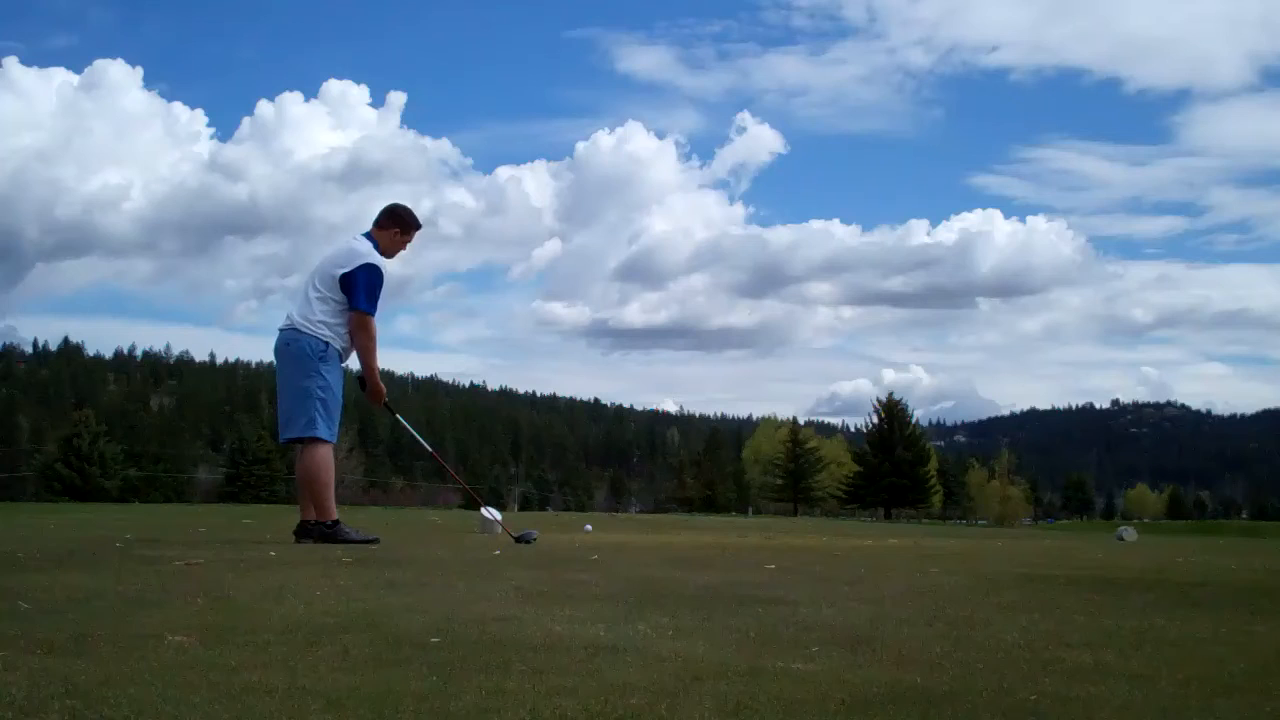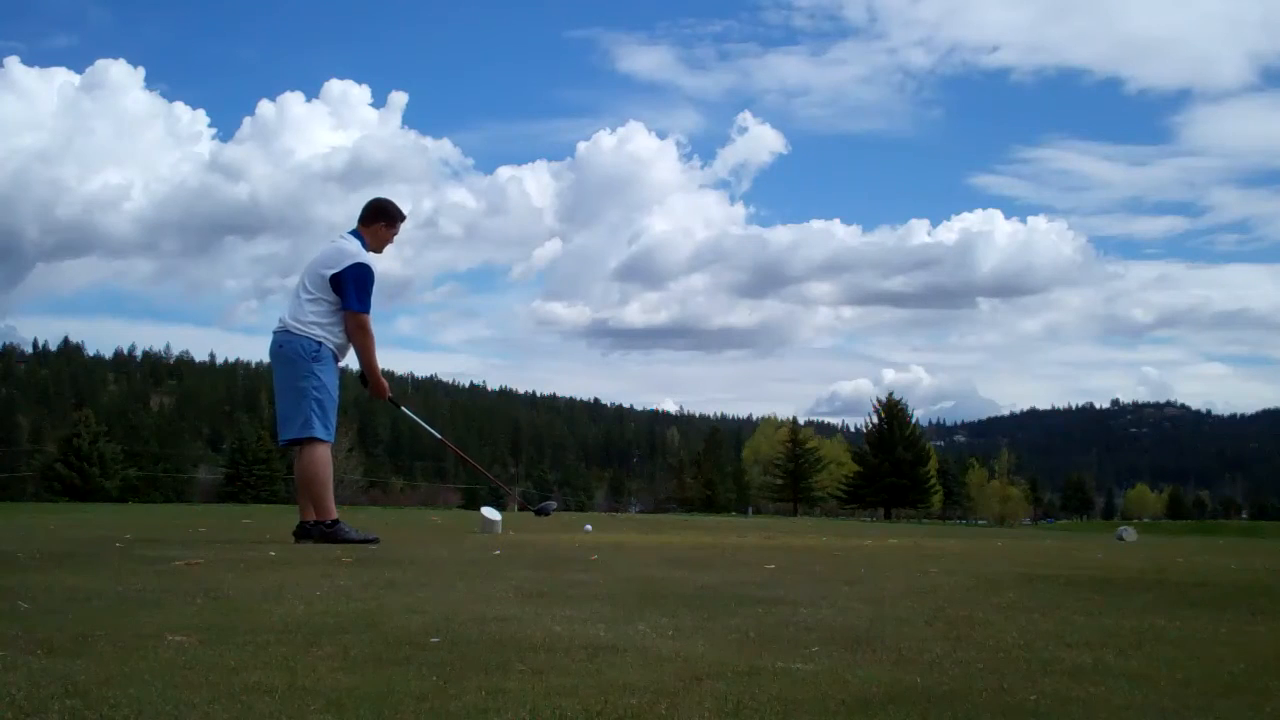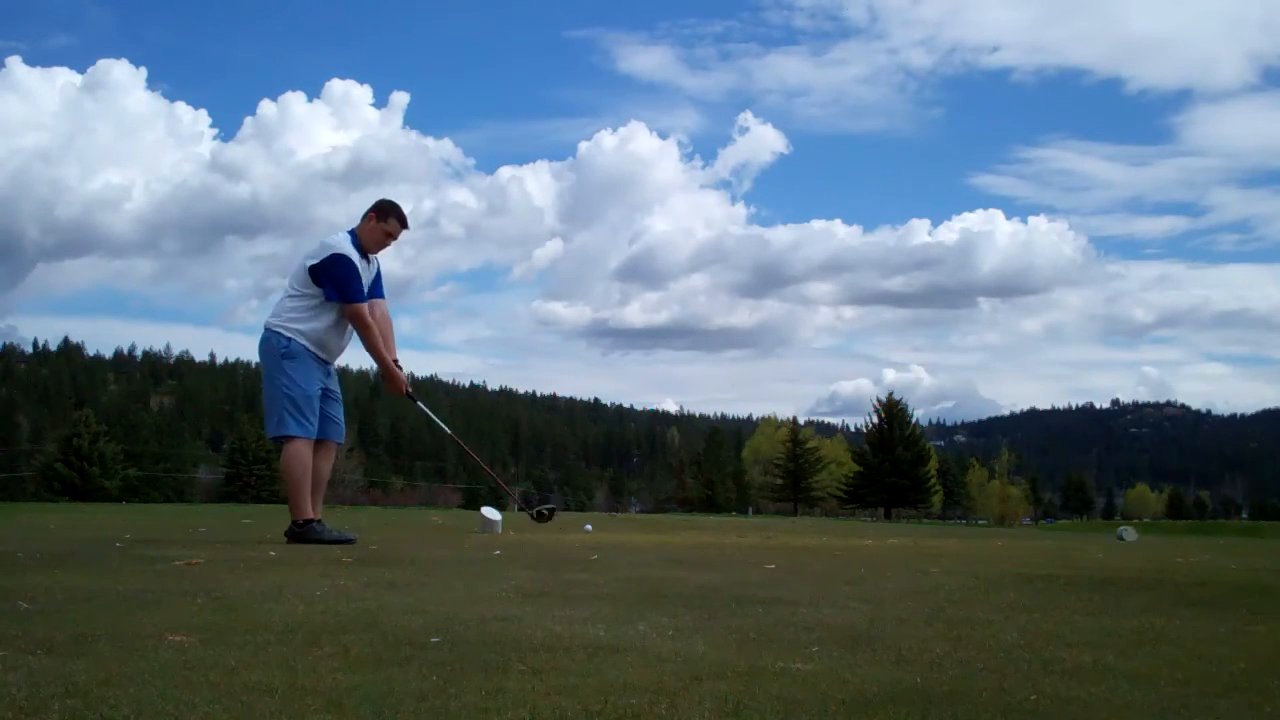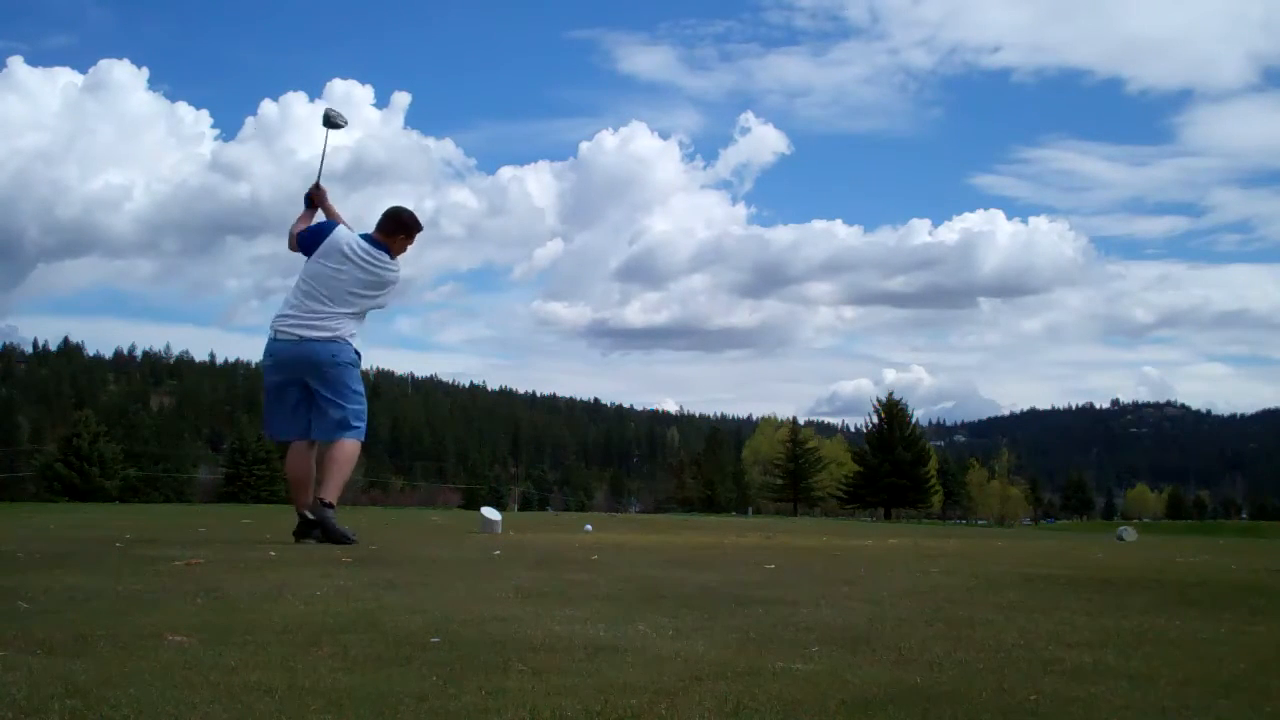
dt=1s
person 1, frame 1
left shoulder: (350, 249)
right shoulder: (368, 263)
right elbow: (362, 328)
left wrist: (369, 375)
right wrist: (373, 380)
left hip: (296, 343)
right hip: (313, 347)
left knee: (311, 437)
right knee: (319, 436)
left ankle: (309, 522)
right ankle: (328, 523)
person 1, frame 2
left shoulder: (339, 248)
right shoulder: (357, 262)
left elbow: (350, 323)
right elbow: (358, 327)
left wrist: (367, 373)
right wrist: (375, 378)
left hip: (293, 346)
right hip: (309, 349)
left knee: (308, 438)
right knee: (316, 437)
left ankle: (308, 523)
right ankle: (328, 523)
person 1, frame 3
left shoulder: (370, 264)
right shoulder: (339, 255)
left elbow: (379, 313)
right elbow: (359, 320)
left wrist: (392, 360)
right wrist: (388, 369)
left hip: (316, 357)
right hip: (290, 347)
left knee: (327, 439)
right knee: (300, 434)
left ankle: (310, 521)
right ankle: (303, 523)
person 1, frame 4
left shoulder: (333, 235)
right shoulder: (390, 274)
left elbow: (294, 241)
left wrist: (312, 207)
right wrist: (326, 204)
left hip: (282, 347)
right hip: (332, 352)
left knee: (300, 437)
right knee: (347, 432)
left ankle: (306, 520)
right ankle: (324, 505)
